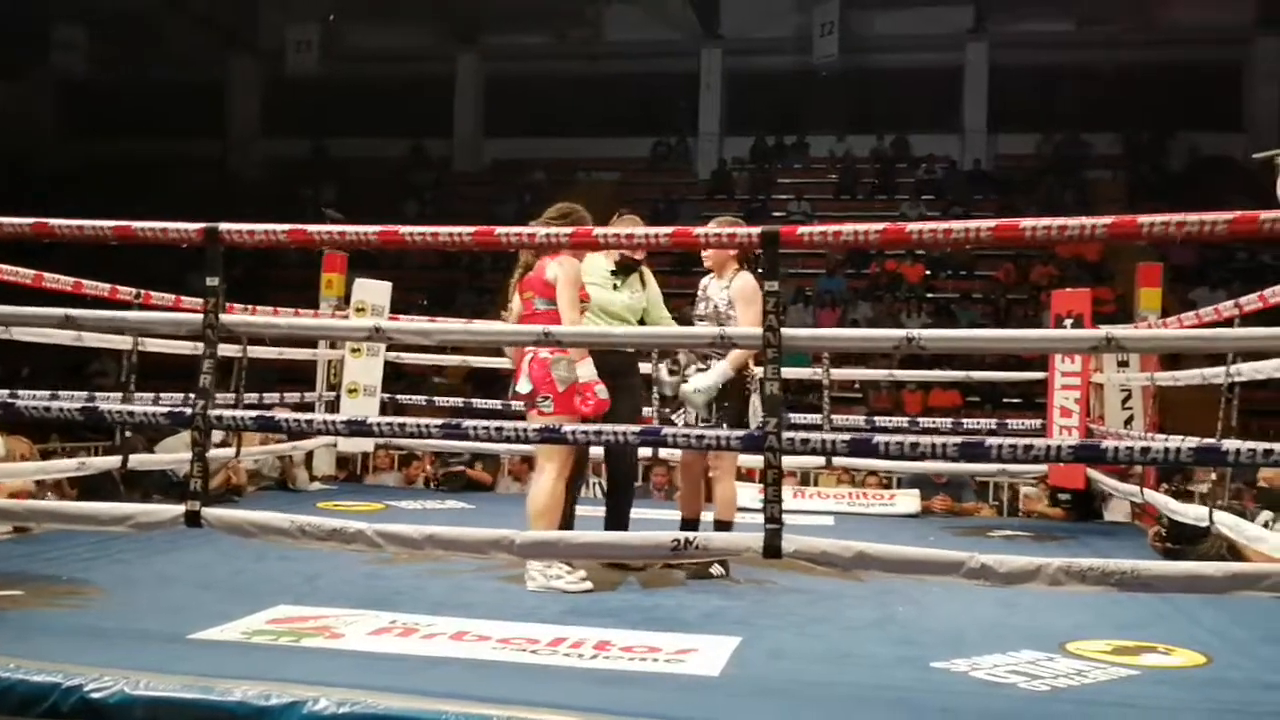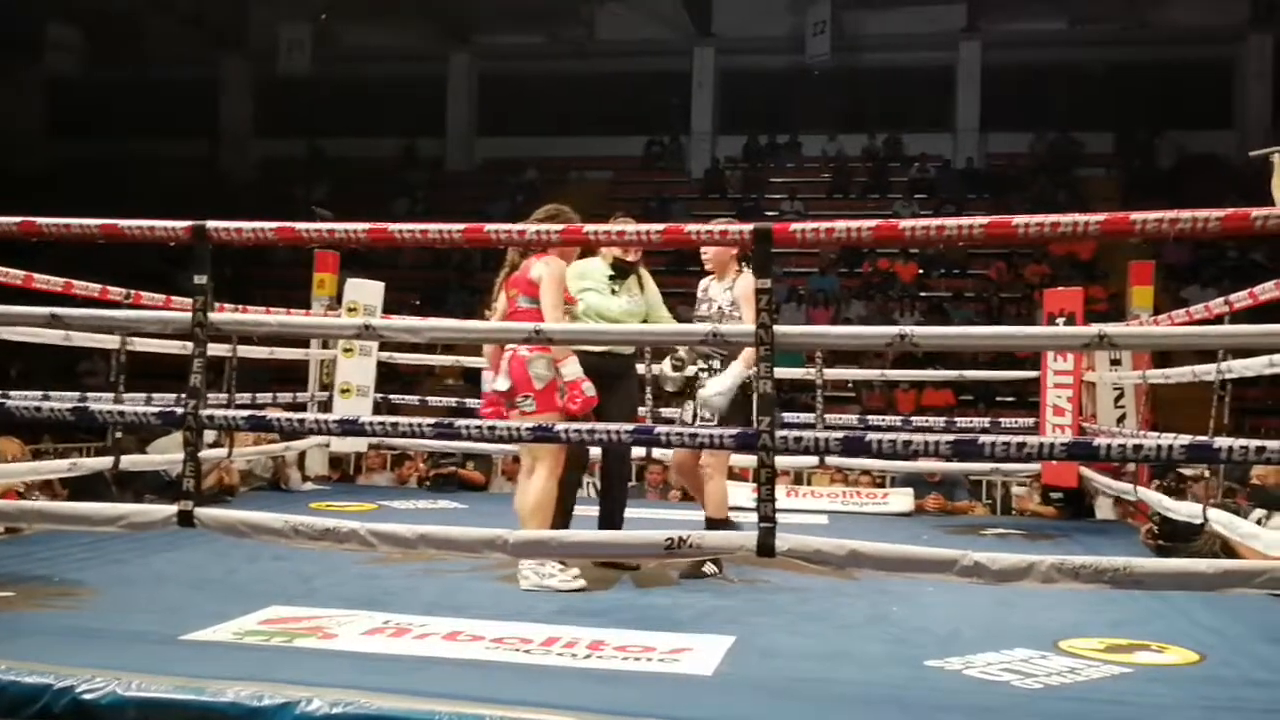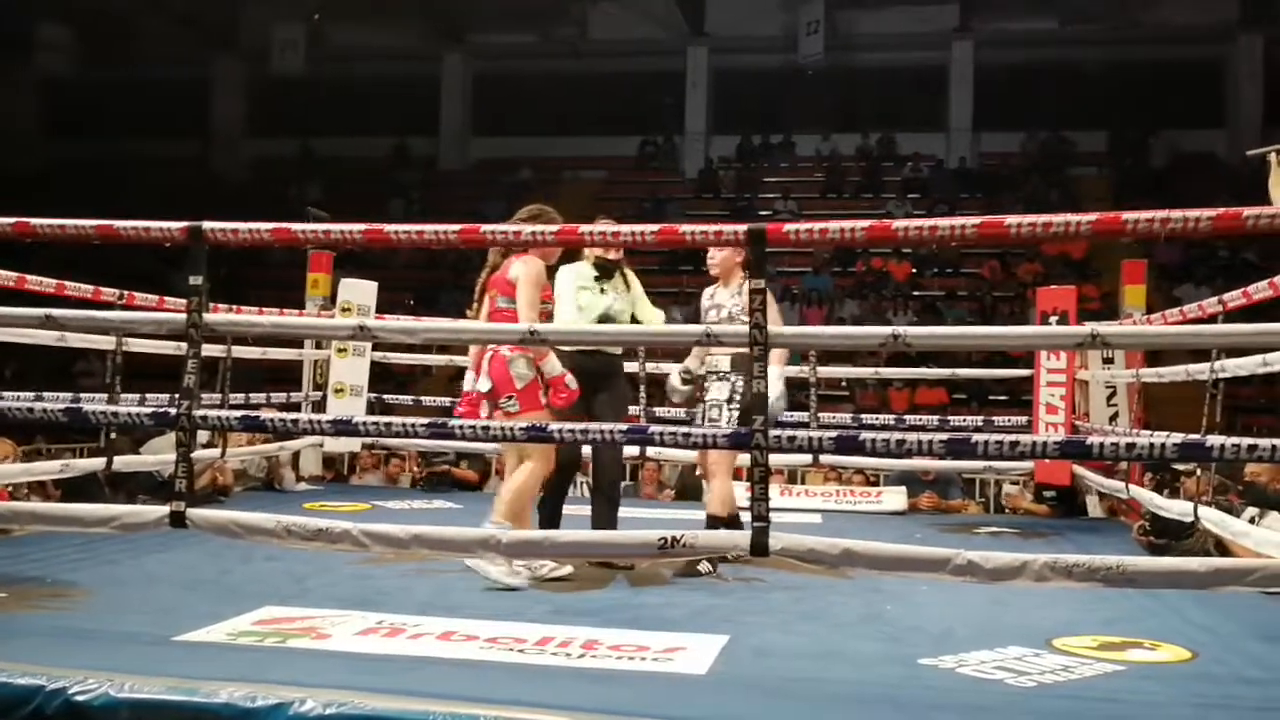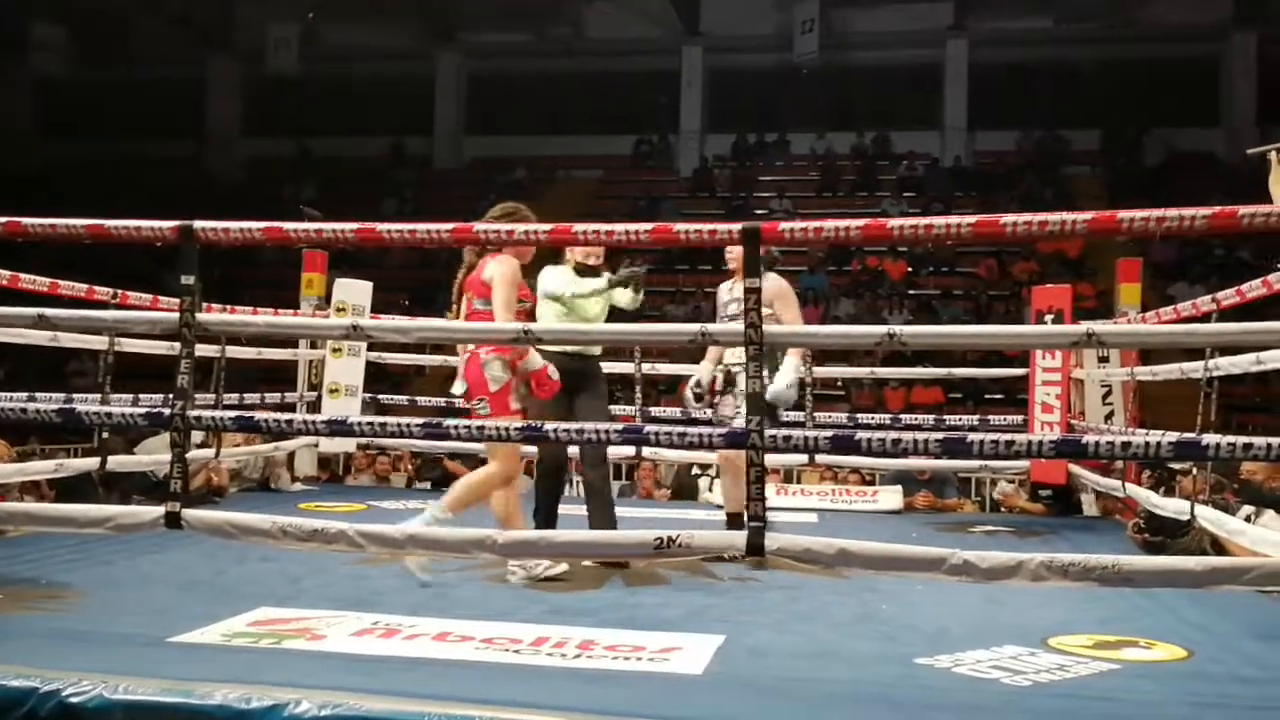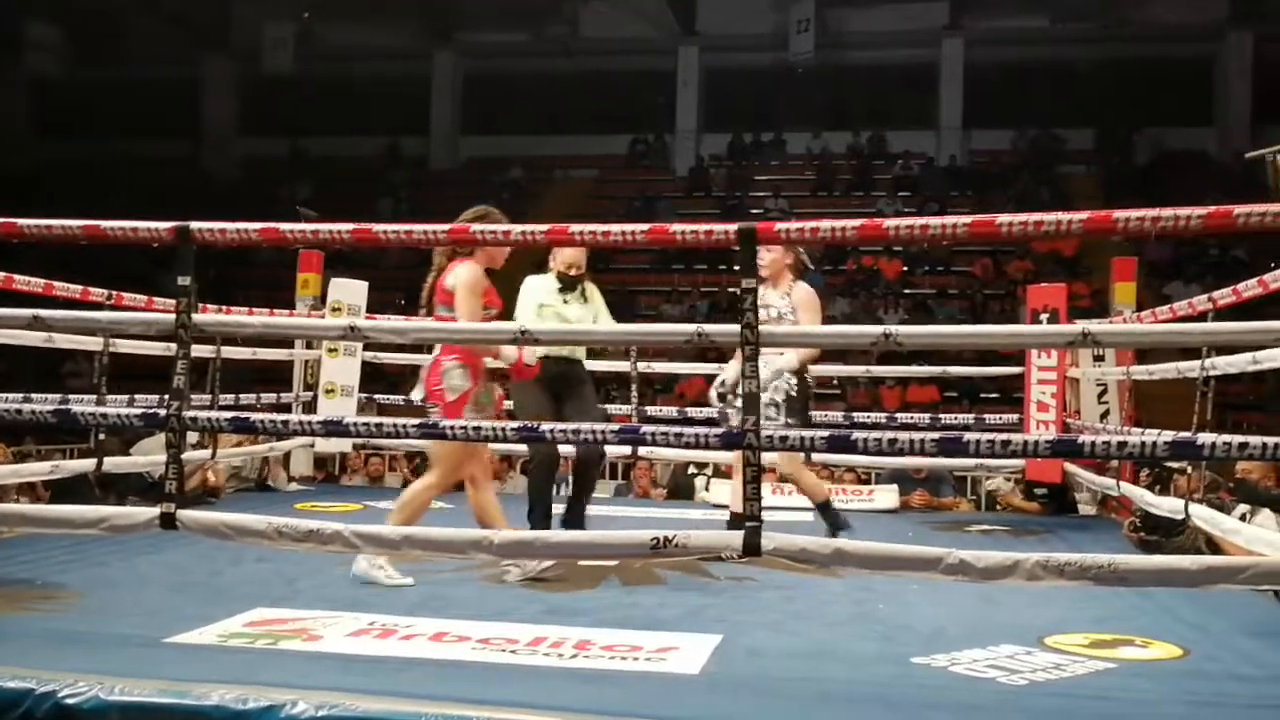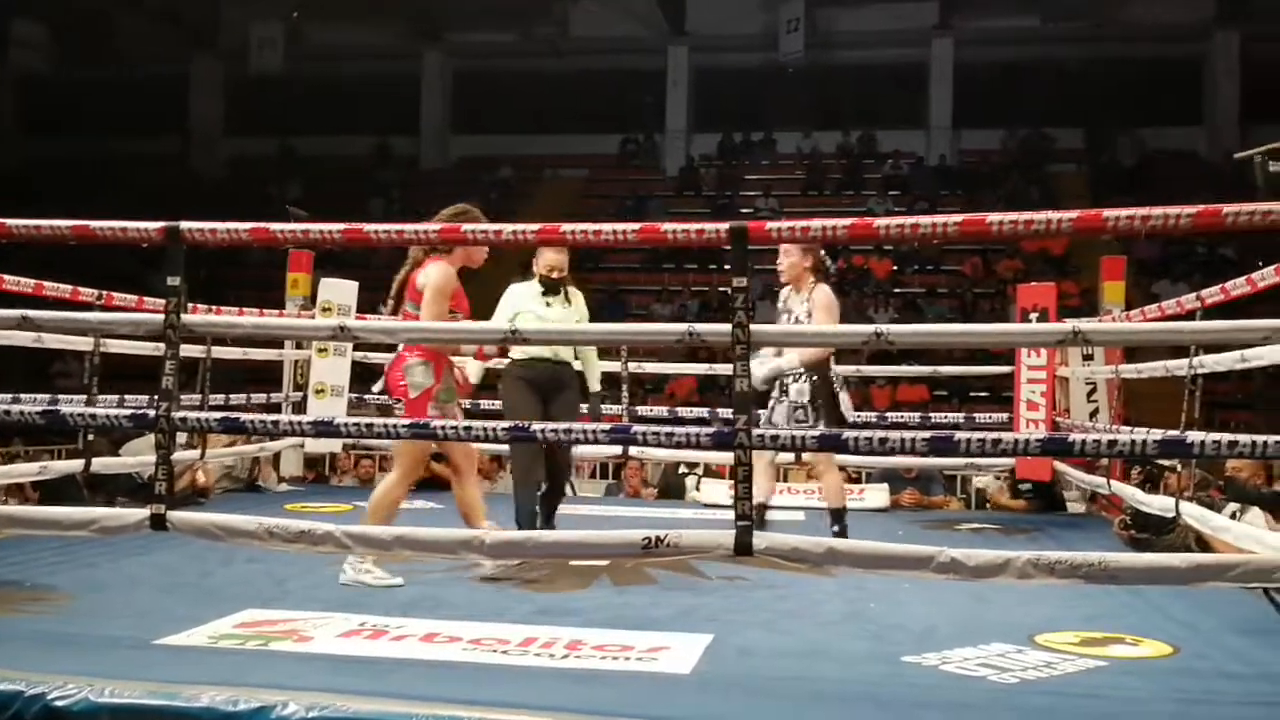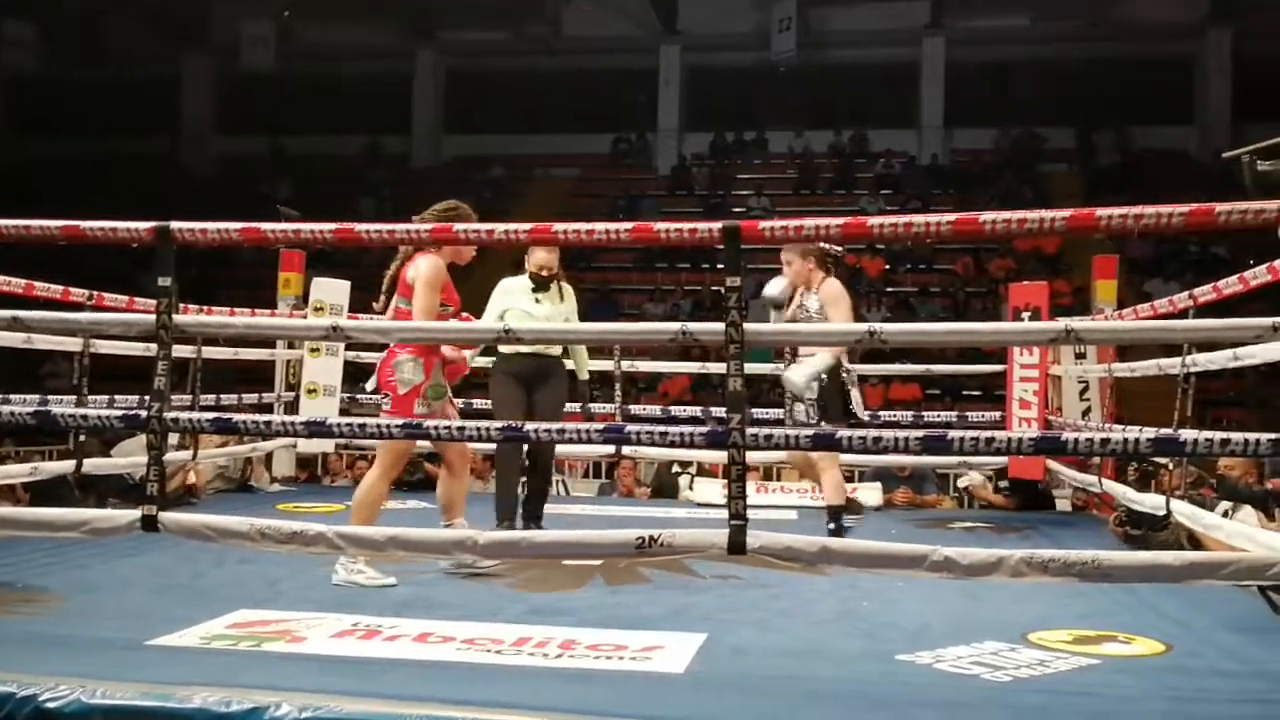
dt=0.2s
person 1, frame 1
left shoulder: (531, 270)
right shoulder: (565, 264)
right elbow: (570, 325)
right wrist: (589, 376)
left hip: (533, 367)
right hip: (555, 368)
left knee: (546, 467)
right knee: (556, 467)
left ankle: (543, 557)
right ankle: (541, 564)
person 1, frame 2
left shoulder: (518, 269)
right shoulder: (552, 265)
right elbow: (553, 325)
left wrist: (491, 383)
right wrist: (574, 375)
left hip: (513, 367)
right hip: (536, 367)
left knee: (531, 467)
right knee: (549, 465)
left ankle: (535, 557)
right ankle: (536, 562)
person 1, frame 3
left shoulder: (501, 270)
right shoulder: (531, 265)
right elbow: (528, 325)
left wrist: (471, 385)
right wrist: (556, 370)
left hip: (497, 367)
right hip: (517, 367)
left knee: (518, 465)
right knee: (541, 460)
left ankle: (528, 557)
right ankle: (488, 546)
person 1, frame 4
left shoulder: (481, 269)
right shoulder: (506, 265)
right elbow: (504, 326)
right wrist: (535, 363)
left hip: (482, 368)
right hip: (494, 370)
left knee: (507, 468)
right knee: (504, 467)
left ankle: (523, 558)
right ankle: (422, 529)
person 1, frame 5
left shoulder: (458, 271)
right shoulder: (470, 272)
left wrist: (486, 382)
right wrist: (513, 355)
left hip: (464, 378)
right hip: (456, 378)
left knee: (479, 472)
right knee: (442, 475)
left ankle: (517, 557)
right ankle: (374, 556)
person 1, frame 6
left shoulder: (438, 269)
right shoulder: (442, 271)
left elbow: (406, 323)
left hip: (437, 378)
right hip: (420, 375)
left knee: (465, 461)
right knee: (406, 473)
right ankle: (358, 561)
person 1, frame 7
left shoulder: (426, 264)
right shoulder: (431, 265)
left elbow: (390, 320)
left wrist: (443, 351)
right wrist: (454, 343)
left hip: (427, 374)
right hip: (411, 371)
left knee: (458, 455)
right knee: (388, 467)
right ankle: (349, 562)
person 2, frame 1
left shoulder: (744, 283)
right shoulder: (705, 283)
left wrist: (715, 375)
right wrist: (681, 363)
left hip: (728, 385)
right hip: (703, 381)
left knee: (720, 467)
right knee: (689, 464)
left ankle: (719, 554)
person 2, frame 2
left shoulder: (746, 285)
right shoulder: (705, 285)
left elbow: (754, 342)
left wrist: (728, 379)
right wrist: (679, 360)
left hip: (729, 385)
right hip: (703, 380)
left knee: (713, 464)
right knee: (682, 463)
left ankle: (712, 555)
right ankle: (722, 525)
person 2, frame 3
right shoulder: (709, 294)
left wrist: (774, 380)
right wrist: (687, 370)
left hip: (741, 383)
right hip: (712, 384)
left knee: (719, 461)
right knee: (708, 464)
left ankle: (712, 552)
right ankle: (736, 535)
person 2, frame 4
left shoulder: (774, 285)
right shoulder: (725, 289)
left wrist: (789, 371)
right wrist: (703, 371)
right hip: (730, 374)
left knee: (739, 453)
right knee: (725, 459)
person 2, frame 5
left shoulder: (802, 293)
right shoulder: (760, 293)
left elbow: (812, 345)
left wrist: (780, 364)
right wrist: (730, 373)
left hip: (787, 384)
right hip: (756, 382)
left knee: (788, 465)
right knee: (741, 460)
left ankle: (834, 522)
right ankle: (733, 534)
person 2, frame 6
left shoulder: (821, 295)
right shoulder: (784, 293)
left elbow: (823, 346)
left wrist: (779, 363)
right wrist: (765, 356)
left hip: (816, 383)
right hip: (787, 383)
left knee: (822, 462)
right knee: (763, 453)
left ankle: (838, 532)
right ankle: (756, 524)
person 2, frame 7
left shoulder: (831, 288)
right shoulder: (800, 293)
left wrist: (813, 365)
right wrist: (778, 308)
left hip: (829, 378)
right hip: (805, 380)
left knee: (822, 459)
right knee: (800, 456)
left ankle: (835, 532)
right ankle: (844, 504)
person 3, frame 1
left shoulder: (643, 276)
right shoulder: (584, 266)
left elbow: (662, 322)
left hip: (624, 369)
left knee: (624, 458)
right knee: (574, 453)
person 3, frame 2
left shoulder: (642, 279)
right shoulder: (581, 270)
left elbow: (661, 320)
left hip: (621, 372)
right hip: (581, 366)
left knee: (617, 458)
right knee: (573, 455)
person 3, frame 3
left shoulder: (626, 276)
right shoulder: (568, 274)
left elbow: (648, 313)
right elbow: (566, 318)
left wrist: (662, 322)
right wrist: (598, 319)
left hip: (610, 372)
right hip: (569, 368)
left knee: (609, 457)
right knee: (565, 454)
person 3, frame 4
left shoulder: (605, 283)
right shoulder: (551, 275)
left elbow: (629, 301)
right elbow: (570, 289)
left wrist: (635, 285)
right wrist: (613, 280)
left hip: (589, 373)
right hip: (550, 368)
left knee: (595, 455)
right knee: (552, 456)
right ankle: (544, 532)
person 3, frame 5
left shoulder: (589, 291)
right shoulder: (533, 285)
left elbow: (607, 327)
right elbow: (525, 322)
left hip: (574, 375)
right hip: (535, 375)
left knee: (592, 452)
right knee: (544, 454)
left ankle: (575, 516)
right ankle: (539, 532)
person 3, frame 6
left shoulder: (574, 298)
right shoulder: (517, 293)
left elbow: (585, 348)
left wrist: (594, 391)
right wrist: (472, 375)
left hip: (562, 380)
right hip: (521, 376)
left knee: (560, 458)
right knee: (526, 450)
left ankle: (547, 518)
right ankle: (527, 526)
person 3, frame 7
left shoulder: (565, 292)
right shoulder: (507, 288)
left wrist: (583, 378)
left hip: (550, 372)
right hip: (509, 369)
left knee: (543, 446)
right knee: (510, 441)
left ankle: (533, 518)
right ankle: (505, 519)
